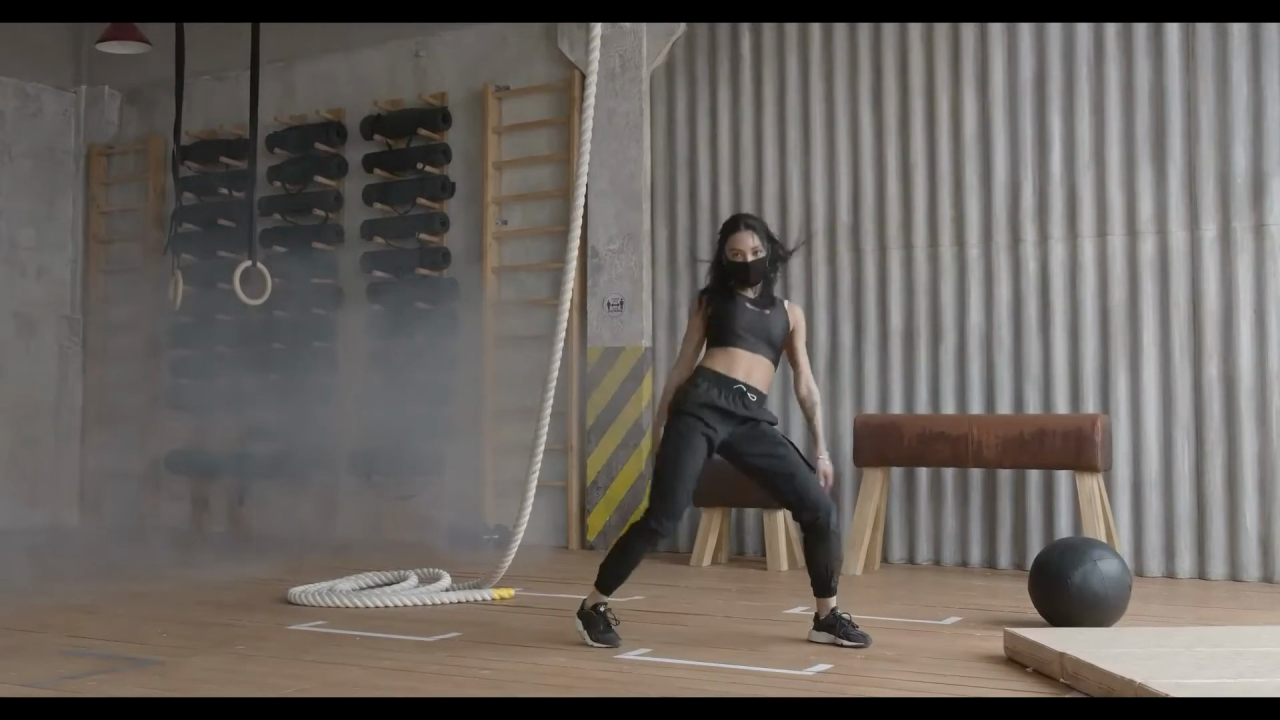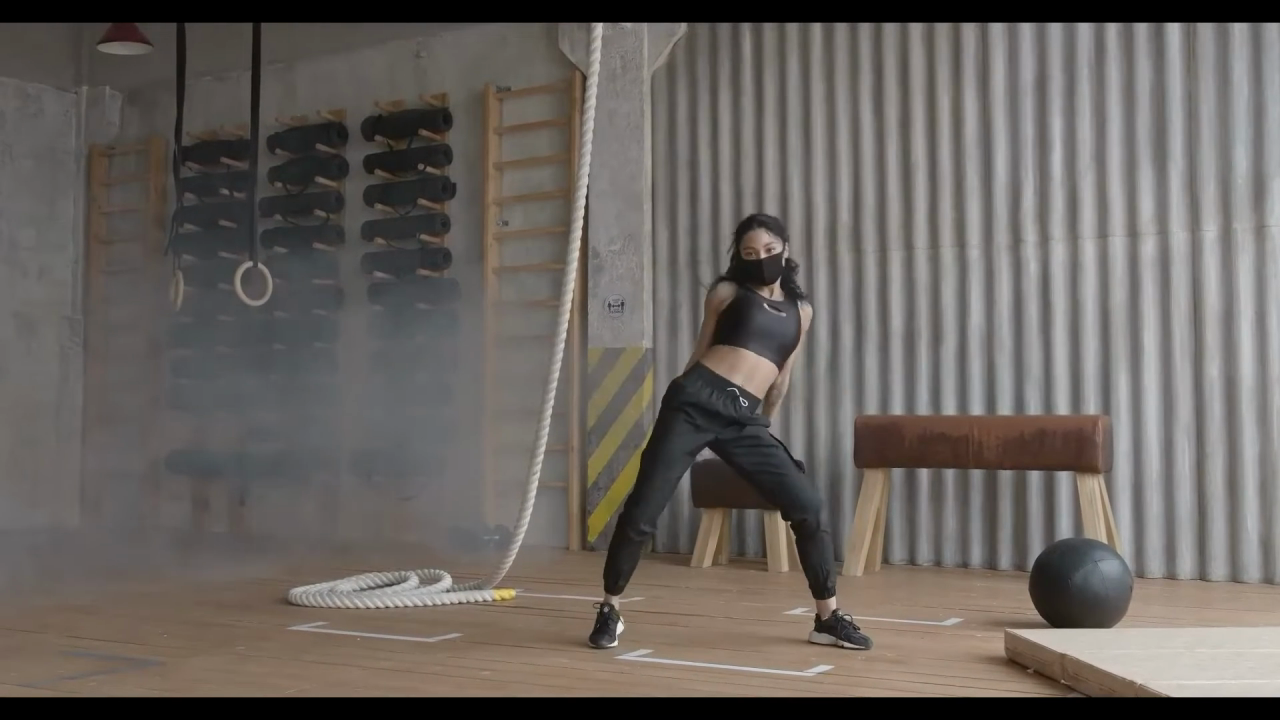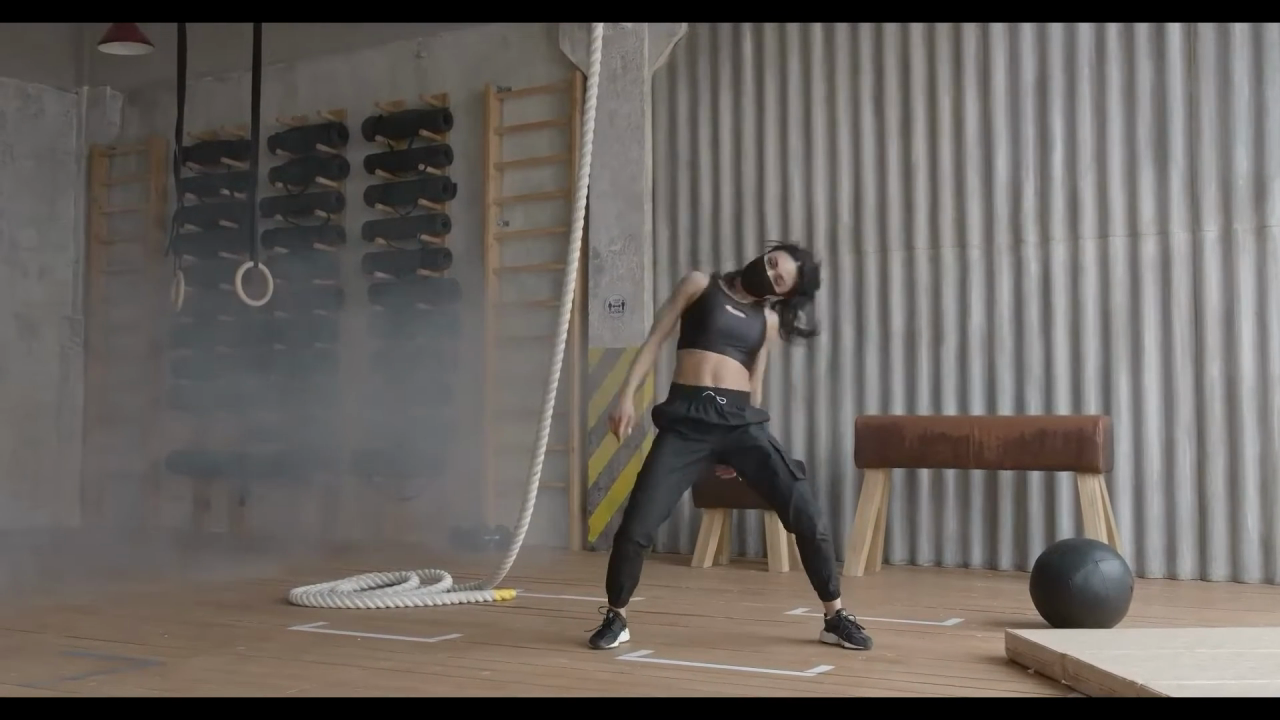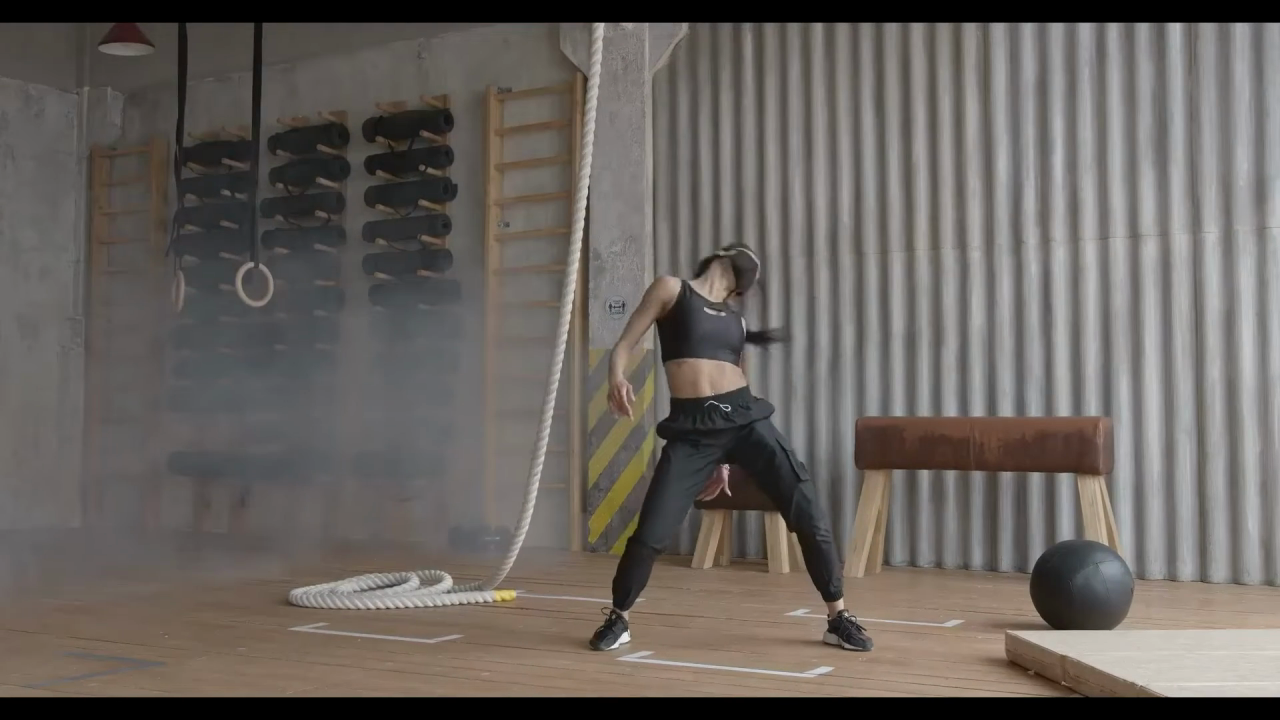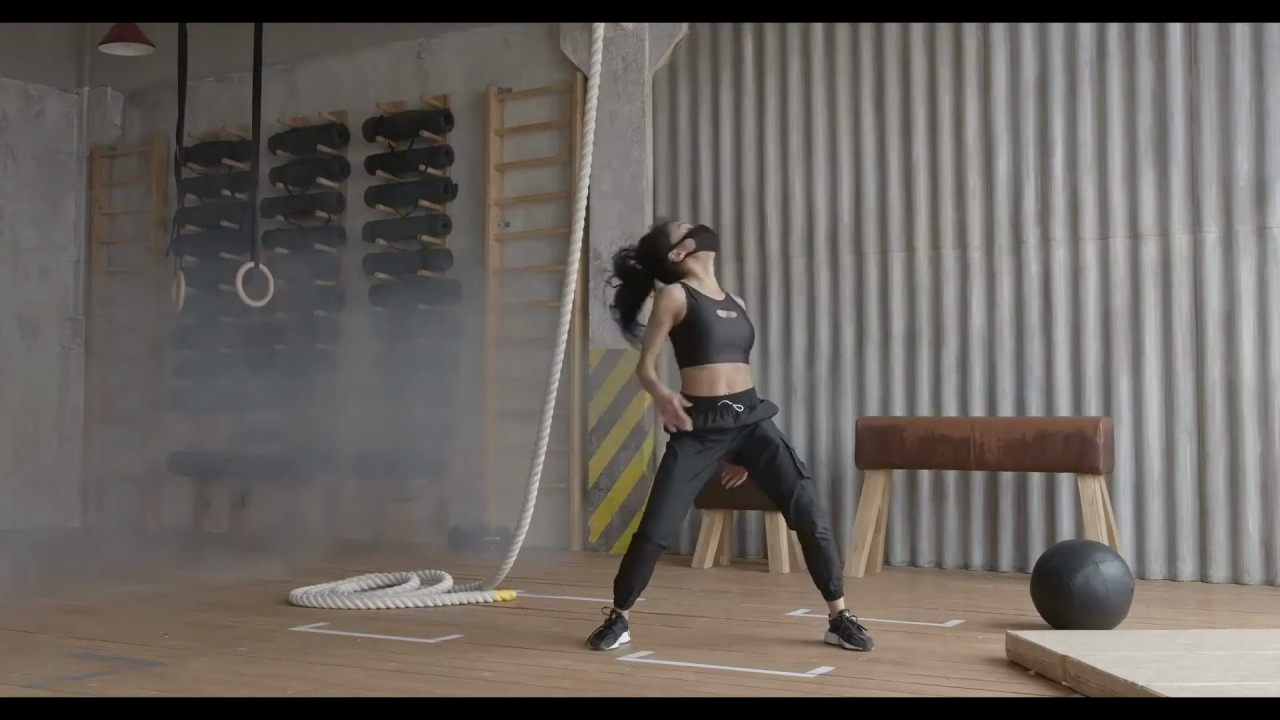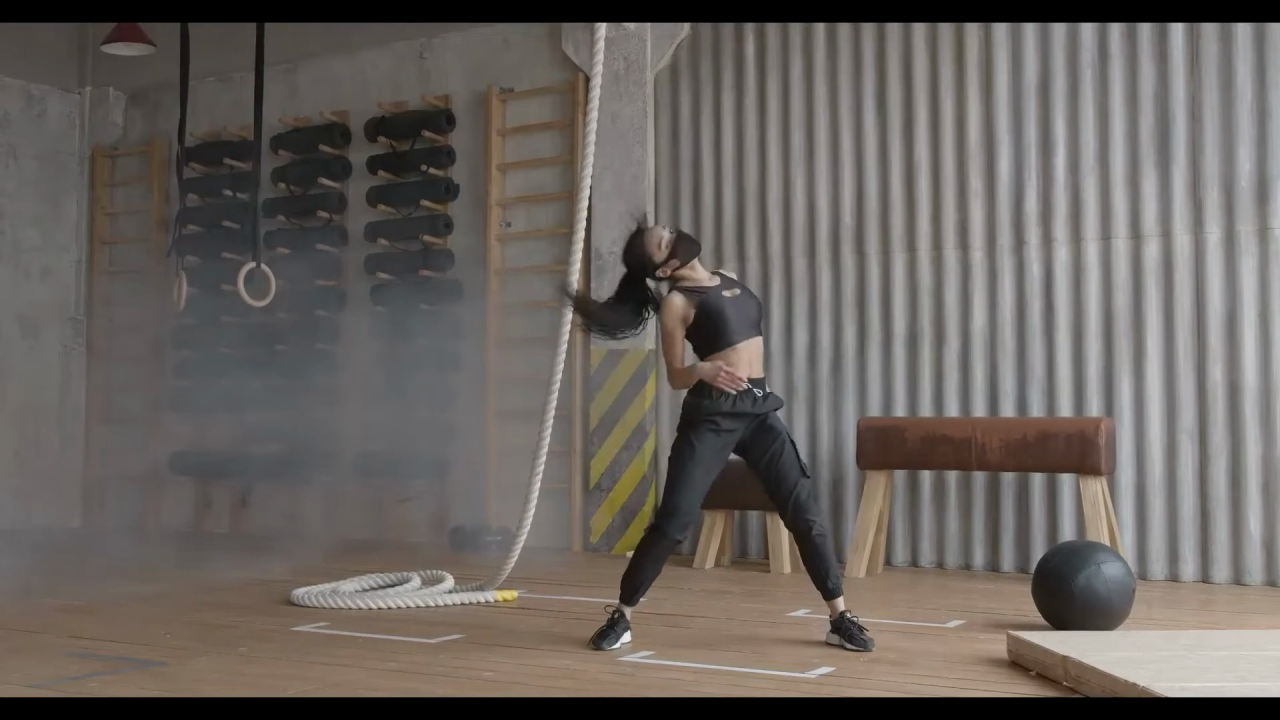
dt=0.3s
person 1, frame 1
left shoulder: (788, 312)
right shoulder: (711, 299)
left elbow: (804, 382)
right elbow: (683, 363)
left wrist: (821, 448)
right wrist: (660, 426)
left hip: (752, 420)
right hip: (701, 407)
left knee: (820, 510)
right knee: (662, 518)
left ankle: (827, 615)
right ankle: (594, 605)
person 1, frame 2
left shoulder: (801, 310)
right shoulder: (727, 292)
right elbow: (702, 350)
left wrist: (761, 424)
right wrist: (671, 410)
left hip: (743, 421)
right hip: (696, 404)
left knee: (808, 509)
right knee: (641, 512)
left ankle: (828, 617)
right ankle: (610, 609)
person 1, frame 3
left shoulder: (770, 319)
right shoulder: (700, 284)
right elbow: (654, 342)
left wrist: (736, 451)
right wrist: (626, 395)
left hip: (740, 421)
right hip: (686, 420)
left knee: (806, 515)
right knee: (636, 528)
left ankle: (835, 616)
right ankle: (616, 616)
person 1, frame 4
left shoulder: (734, 319)
right shoulder: (671, 288)
right elbow: (624, 348)
left wrist: (721, 461)
right wrist: (617, 380)
left hip: (746, 420)
right hip: (690, 429)
left knee: (809, 516)
right knee: (650, 534)
left ankle: (839, 618)
right ankle: (618, 617)
person 1, frame 5
left shoulder: (736, 304)
right shoulder: (674, 296)
right elbow: (646, 365)
right wrist: (661, 394)
left hip: (751, 418)
right hip: (699, 427)
left knee: (810, 514)
right knee: (654, 531)
left ankle: (839, 617)
right ankle: (618, 617)
person 1, frame 6
left shoulder: (730, 278)
right shoulder: (675, 303)
right elbow: (676, 377)
right wrist: (702, 369)
left hip: (759, 408)
right hip: (711, 414)
left knee: (805, 511)
right knee: (675, 519)
left ankle: (840, 617)
right ankle: (621, 616)
